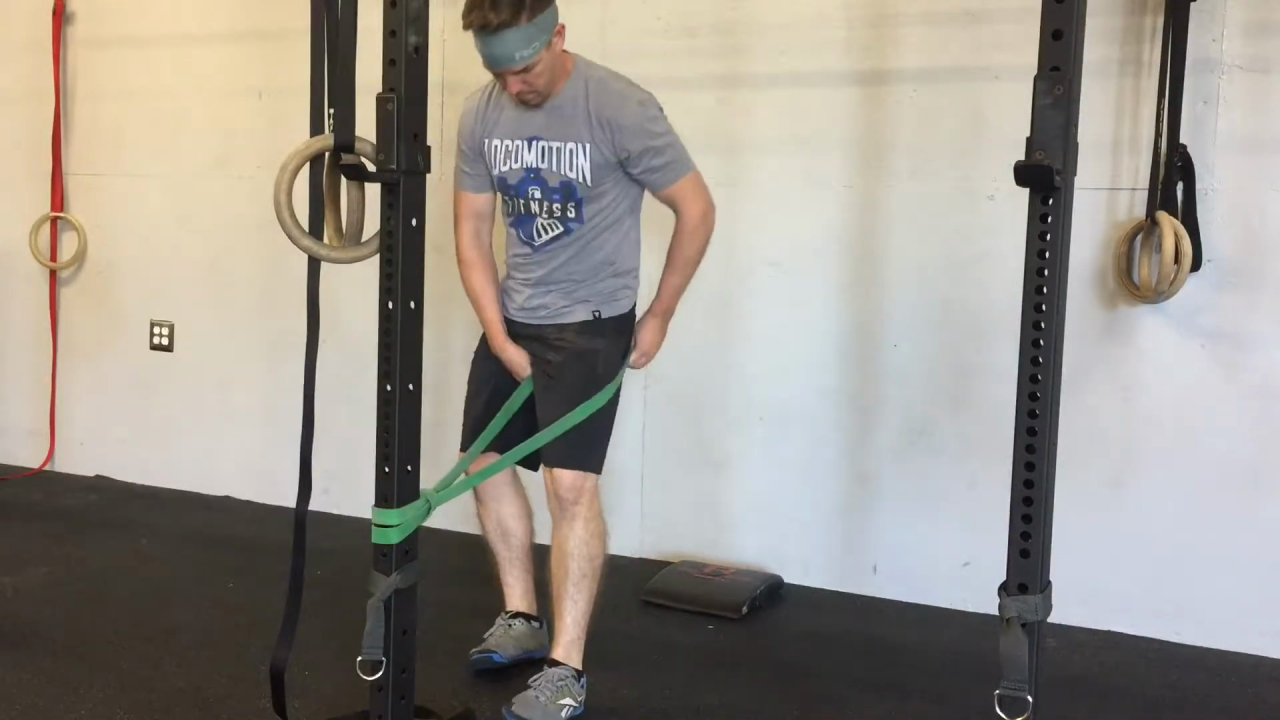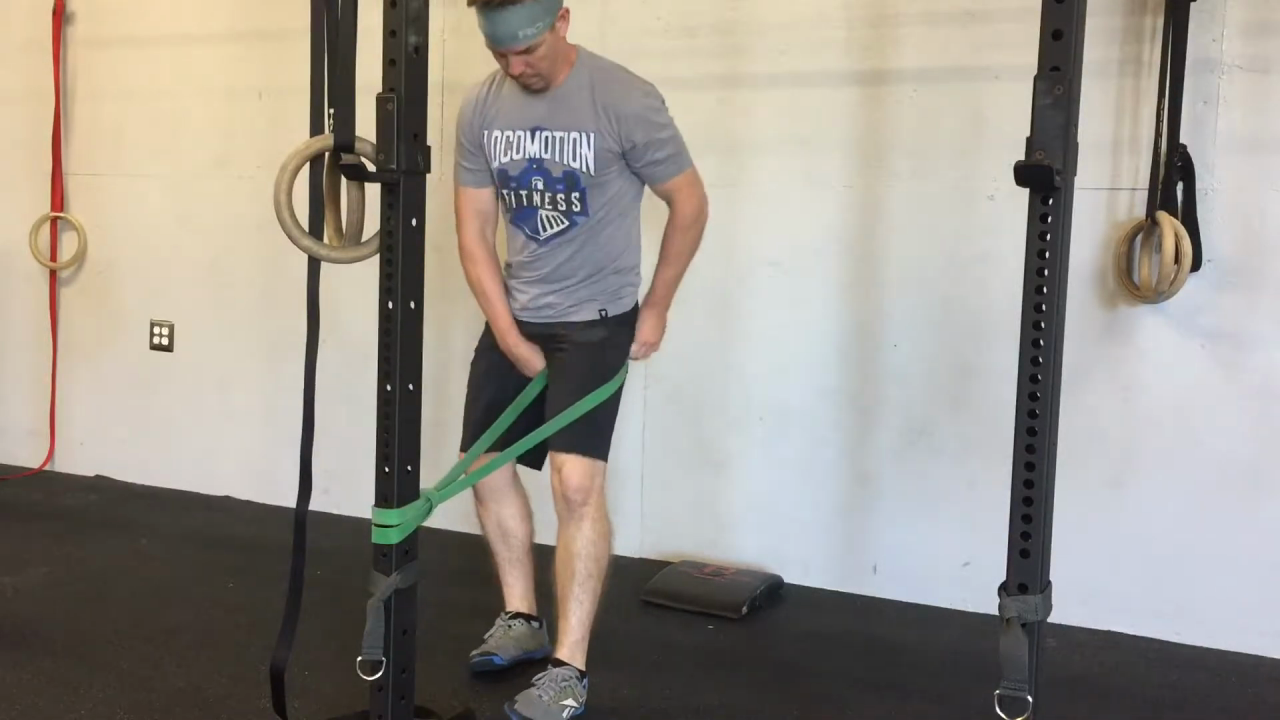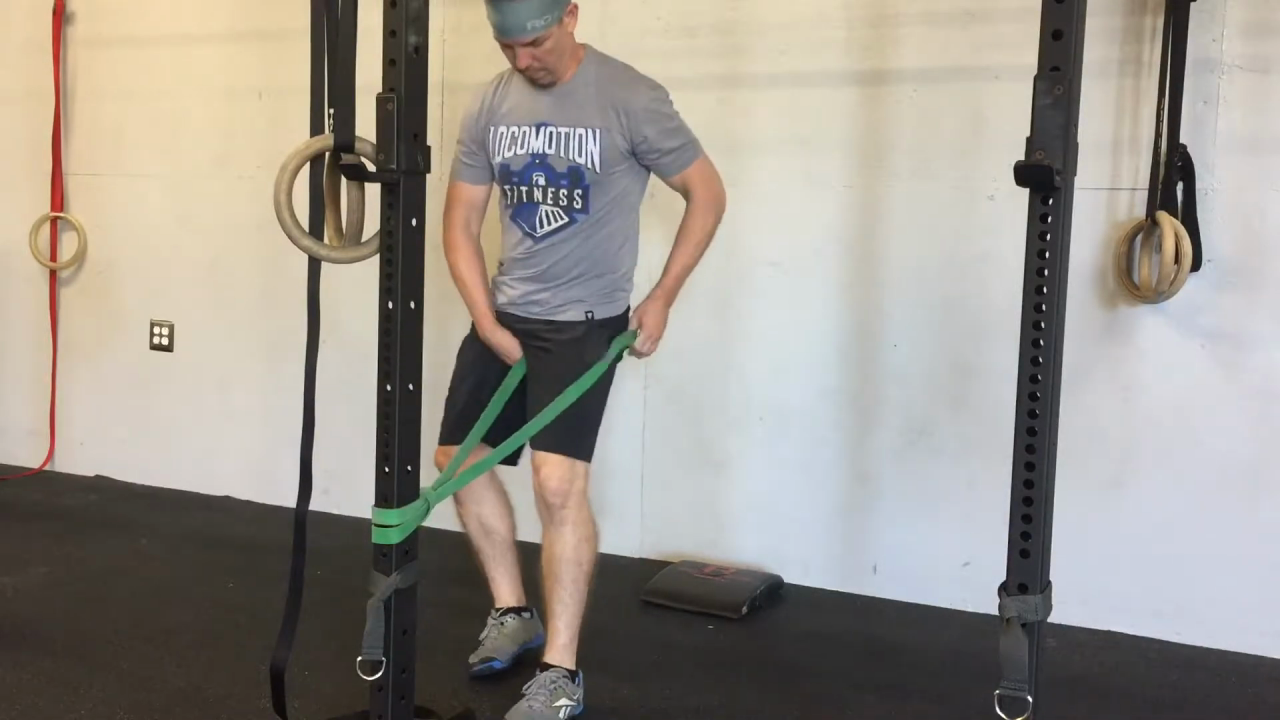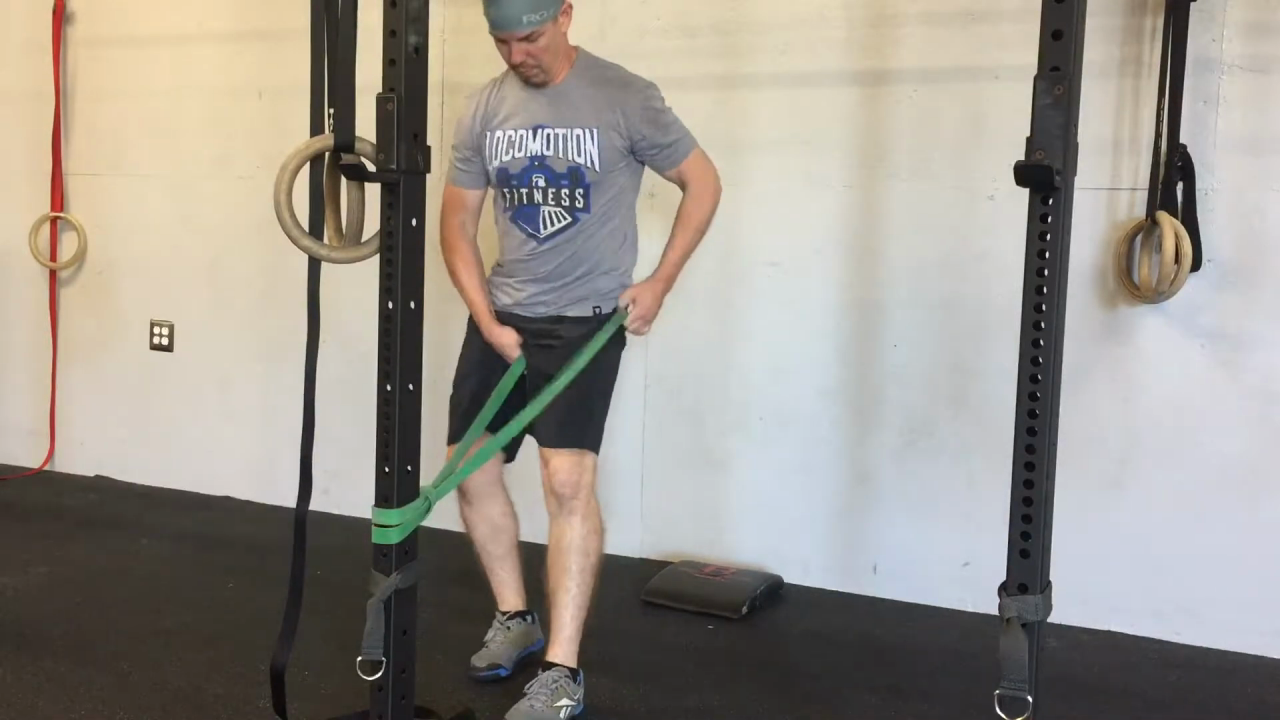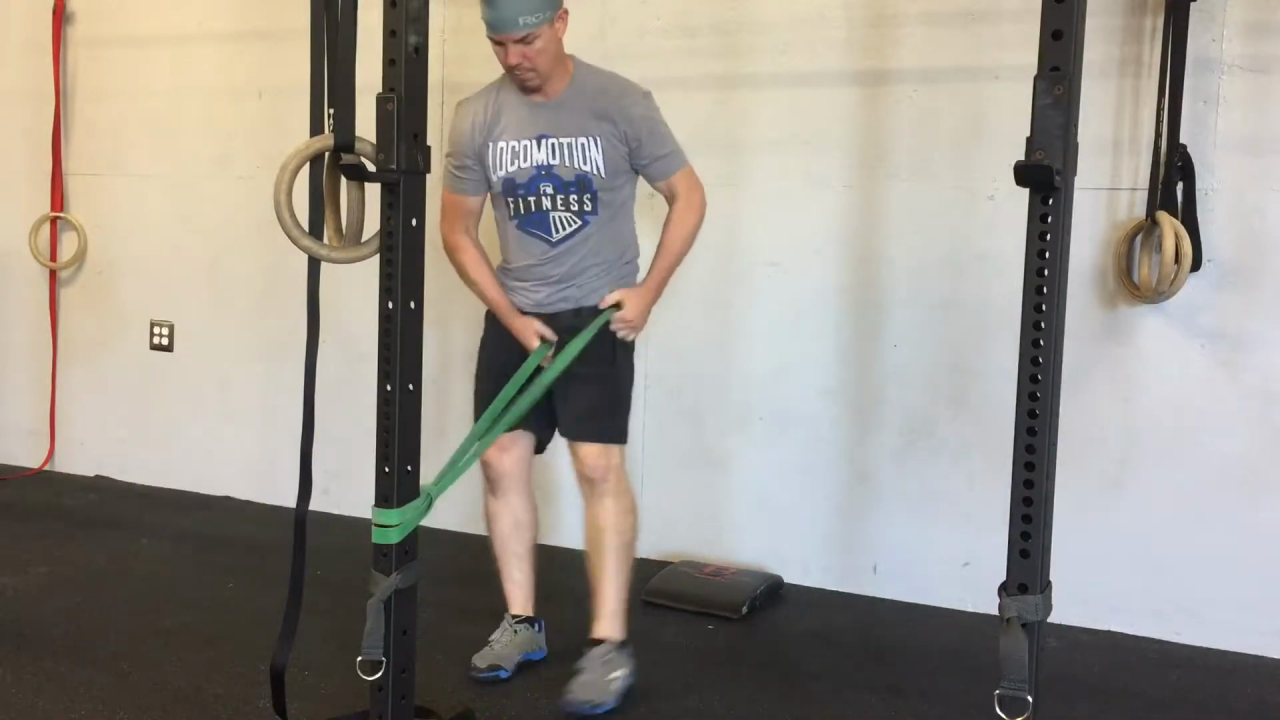
dt=0.2s
person 1, frame 1
left shoulder: (622, 109)
right shoulder: (479, 114)
left elbow: (696, 209)
right elbow: (471, 236)
left wrist: (658, 316)
right wrist: (500, 340)
left hip: (591, 324)
right hip: (512, 321)
left knee: (569, 484)
right knee: (486, 465)
right ankle: (522, 619)
person 1, frame 2
left shoulder: (624, 101)
right shoulder: (481, 107)
left elbow: (689, 205)
right elbow: (473, 231)
left wrist: (656, 306)
right wrist: (508, 335)
left hip: (595, 322)
right hip: (515, 319)
left knee: (575, 482)
right knee: (484, 463)
right ankle: (522, 619)
person 1, frame 3
left shoulder: (631, 99)
right shoulder: (488, 105)
left elbow: (707, 193)
right elbow: (460, 223)
left wrist: (663, 297)
right wrist: (487, 323)
left hip: (584, 323)
right hip: (503, 316)
left knee: (558, 483)
right knee: (458, 459)
right ankle: (513, 614)
person 1, frame 4
left shoulder: (625, 97)
right shoulder: (483, 109)
left elbow: (703, 181)
right elbow: (457, 226)
left wrist: (660, 281)
right wrist: (488, 320)
left hip: (587, 317)
right hip: (502, 316)
left knee: (568, 478)
right knee: (473, 466)
right ankle: (515, 619)
person 1, frame 5
left shoulder: (621, 104)
right shoulder: (476, 116)
left elbow: (688, 198)
right elbow: (457, 230)
left wrist: (646, 295)
right wrist: (508, 313)
left hip: (599, 312)
right hip: (517, 316)
left knee: (600, 466)
right knee: (502, 462)
left ankle: (608, 644)
right ankle: (522, 622)
